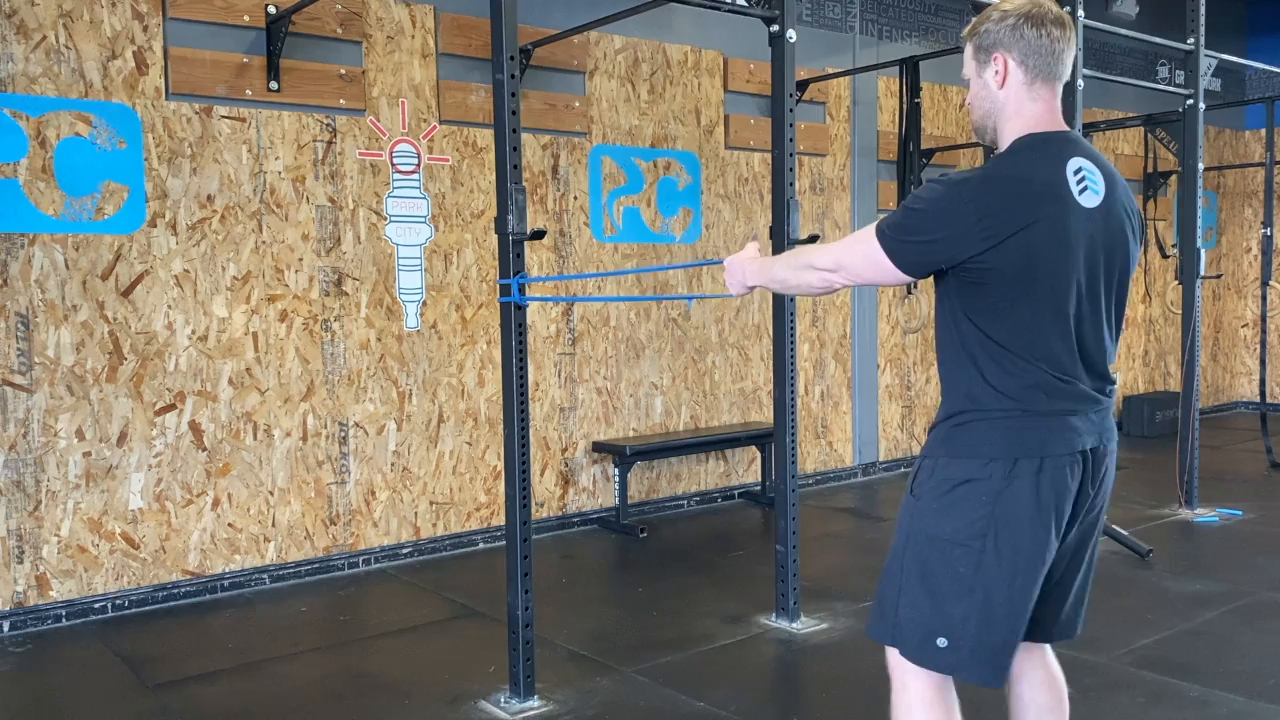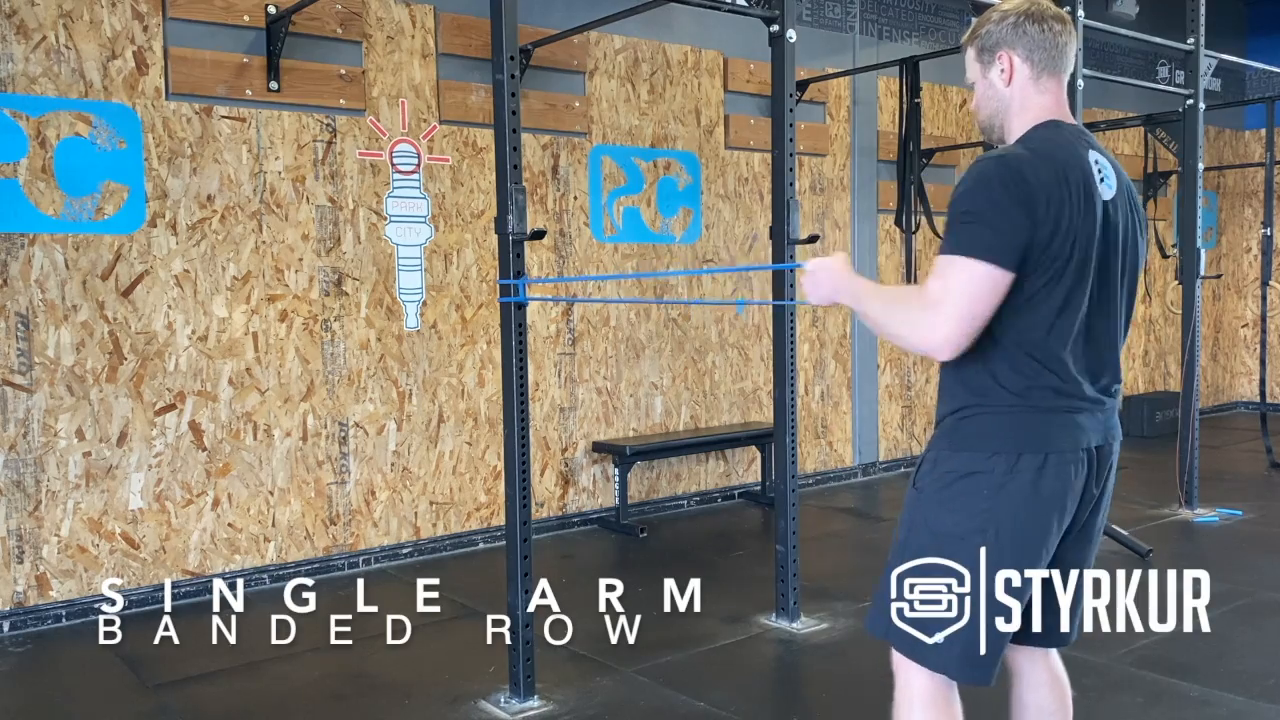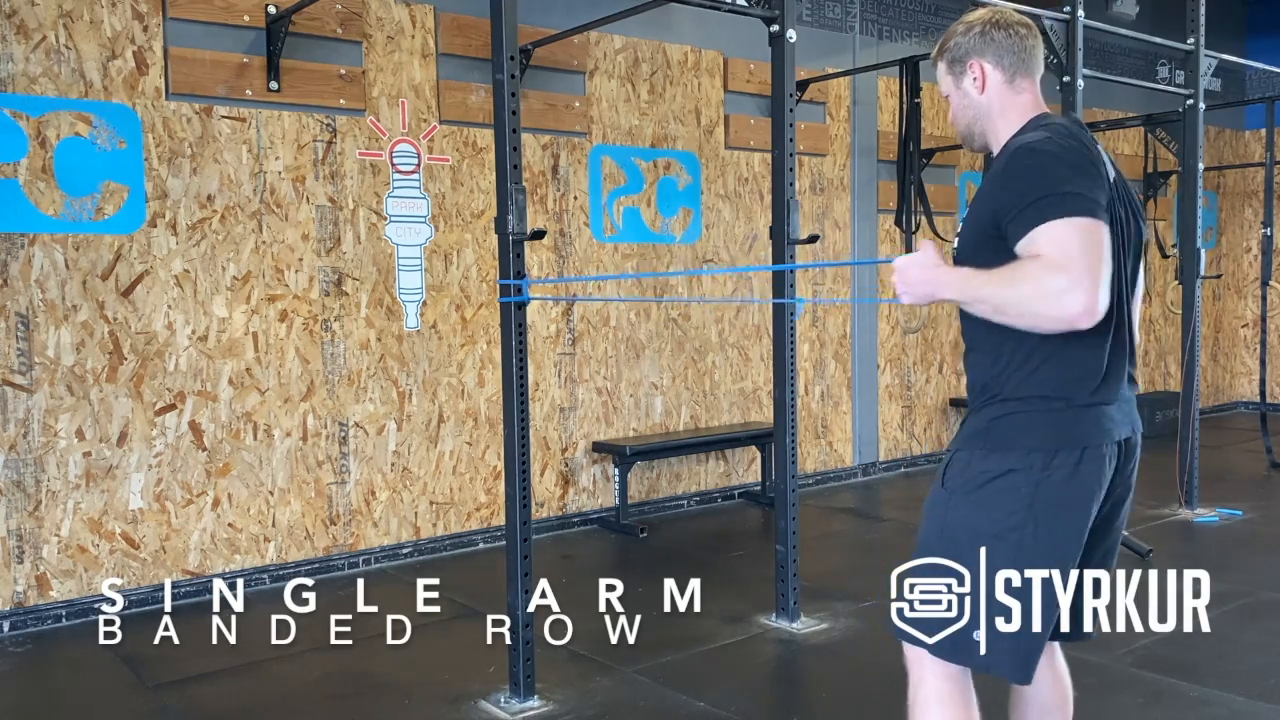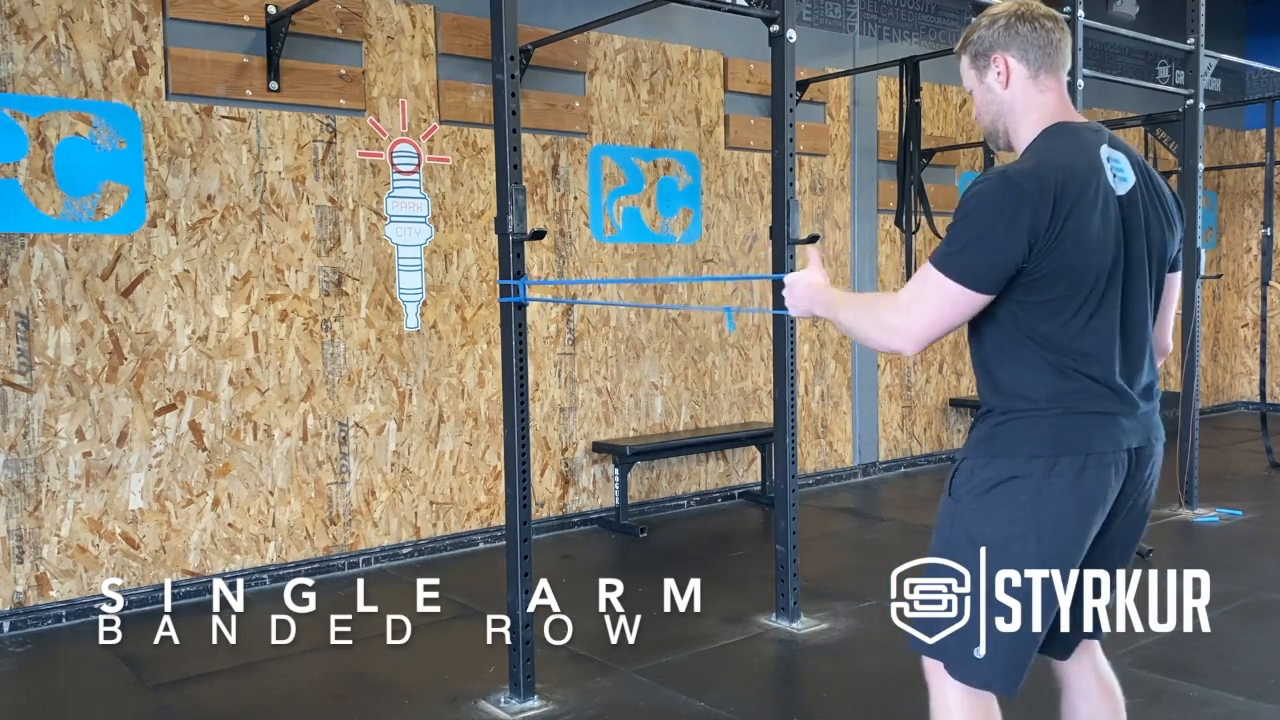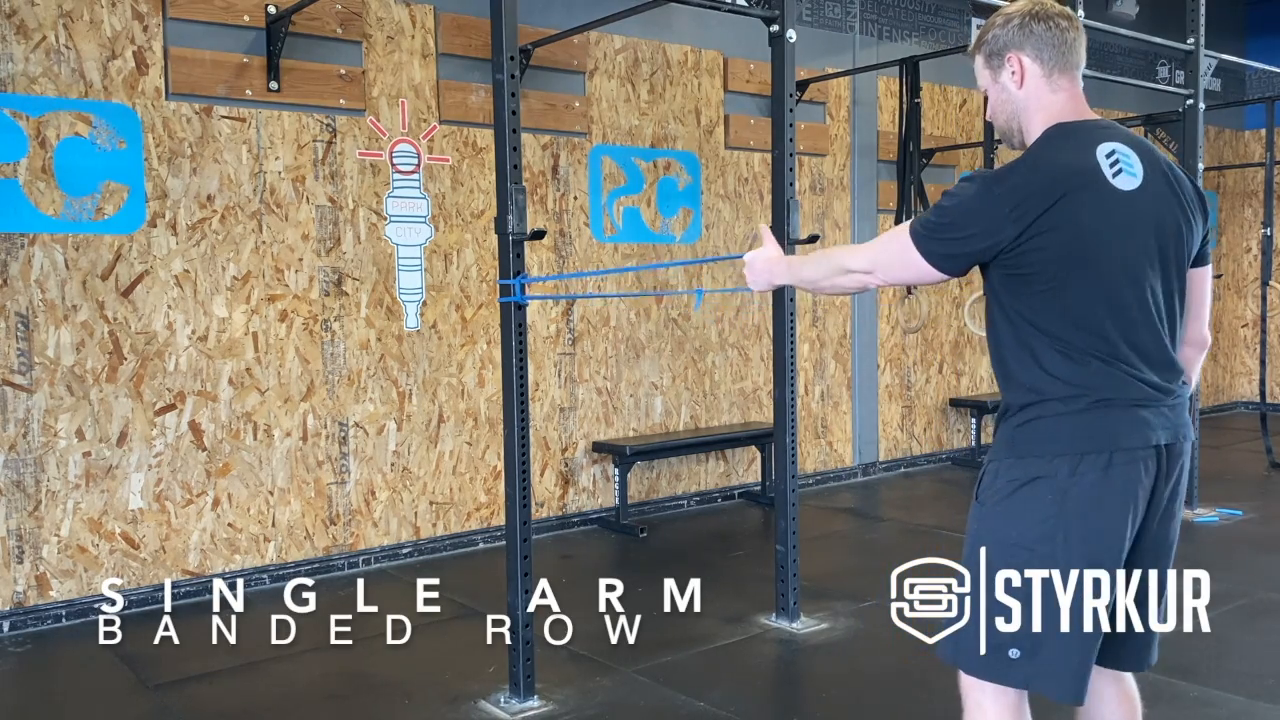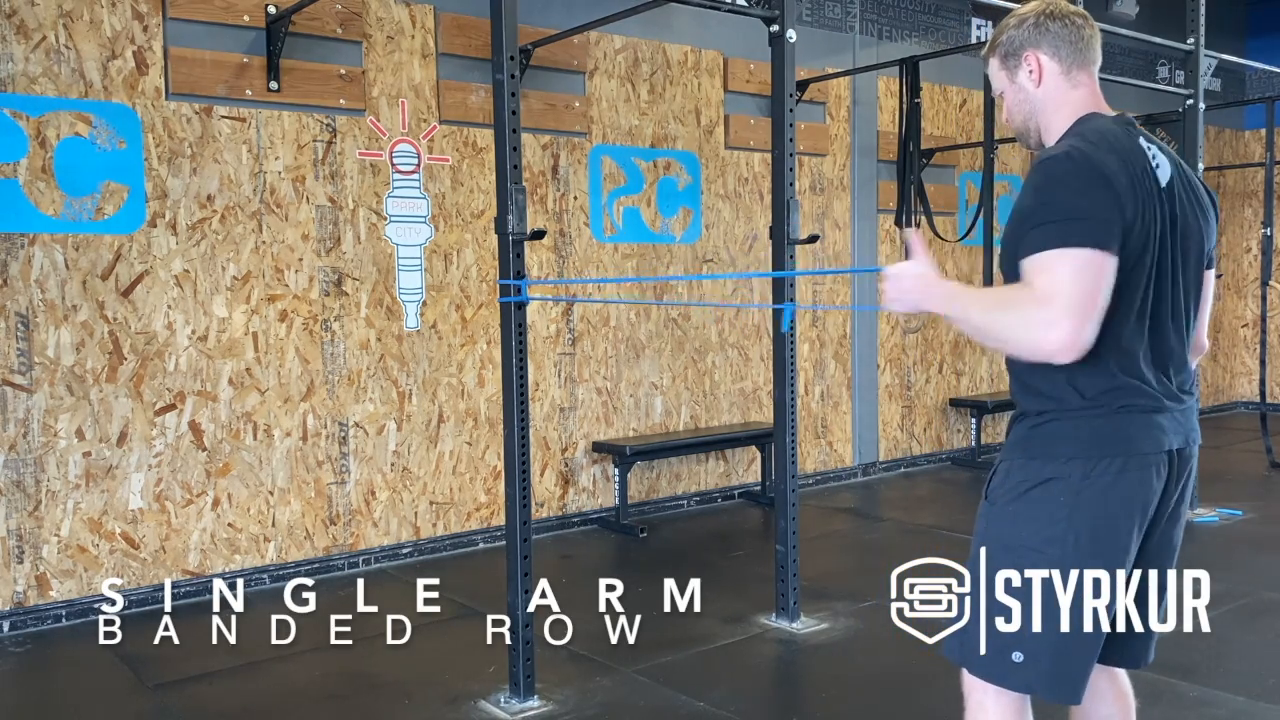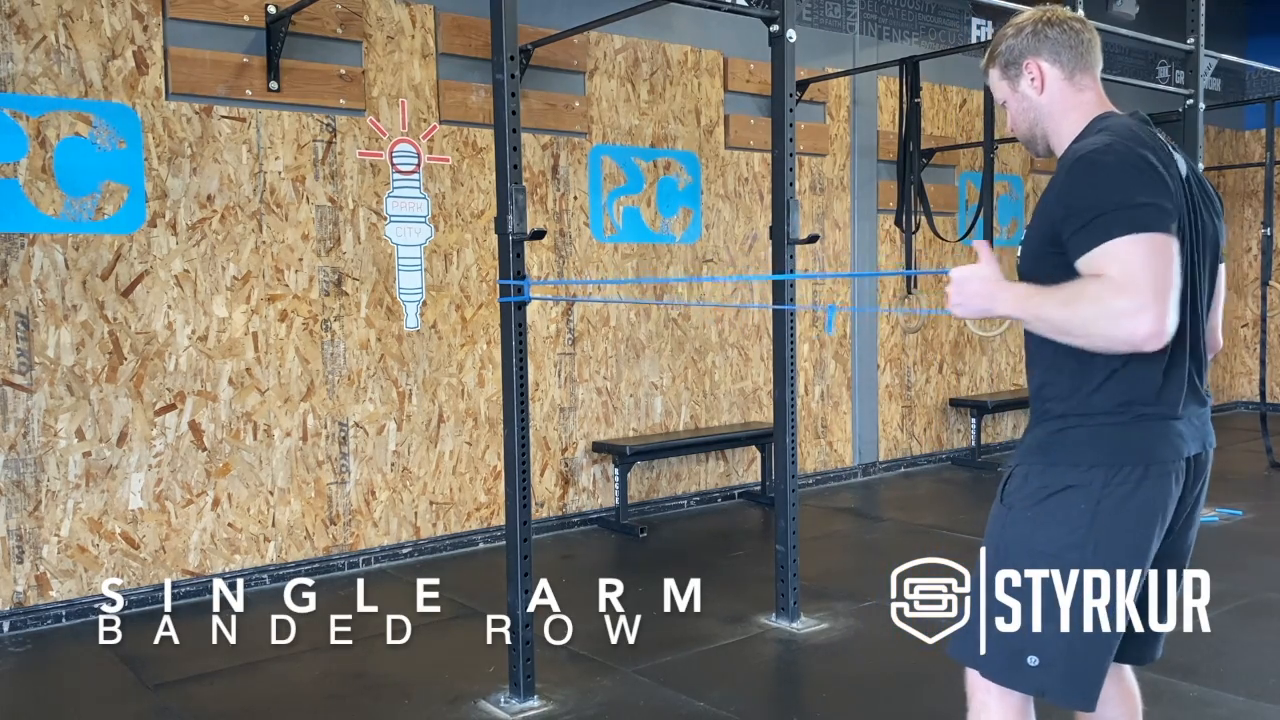
dt=0.5s
person 1, frame 1
left shoulder: (976, 199)
right shoulder: (1116, 192)
left elbow: (832, 267)
left wrist: (751, 270)
left hip: (995, 459)
right hip: (1083, 449)
left knee: (916, 659)
right knee: (1024, 640)
person 1, frame 2
left shoulder: (1007, 177)
right shoulder: (1114, 184)
left elbow: (938, 330)
left wrist: (841, 283)
left hip: (997, 453)
right hip: (1086, 446)
left knee: (922, 657)
right knee: (1028, 641)
person 1, frame 3
left shoulder: (1037, 158)
right shoulder: (1087, 160)
left elbow: (1078, 296)
right elbow: (1099, 308)
left wrist: (941, 279)
left hip: (1027, 443)
right hip: (1101, 435)
left knee: (932, 649)
right knee: (1029, 638)
person 1, frame 4
left shoulder: (1017, 189)
right shoulder: (1146, 181)
left elbow: (906, 329)
right elbow: (1158, 339)
left wrist: (819, 297)
left hip: (1033, 459)
right hip: (1130, 450)
right knee: (1072, 642)
person 1, frame 5
left shoulder: (1012, 193)
right shoulder: (1172, 180)
left elbow: (865, 267)
right elbow: (1196, 337)
left wrist: (778, 268)
left hip: (1061, 460)
right hip: (1161, 449)
right knee: (1104, 659)
person 1, frame 6
left shoulder: (1071, 171)
right shoulder: (1176, 175)
left elbow: (1059, 331)
right elbow: (1195, 339)
left wrist: (933, 289)
left hip: (1072, 458)
right hip: (1164, 447)
right knee: (1098, 659)
person 1, frame 7
left shoulder: (1103, 165)
right shoulder: (1163, 162)
left elbow: (1143, 316)
right elbow: (1205, 334)
left wrist: (1000, 295)
left hip: (1093, 464)
right hip: (1174, 451)
right knee: (1100, 658)
